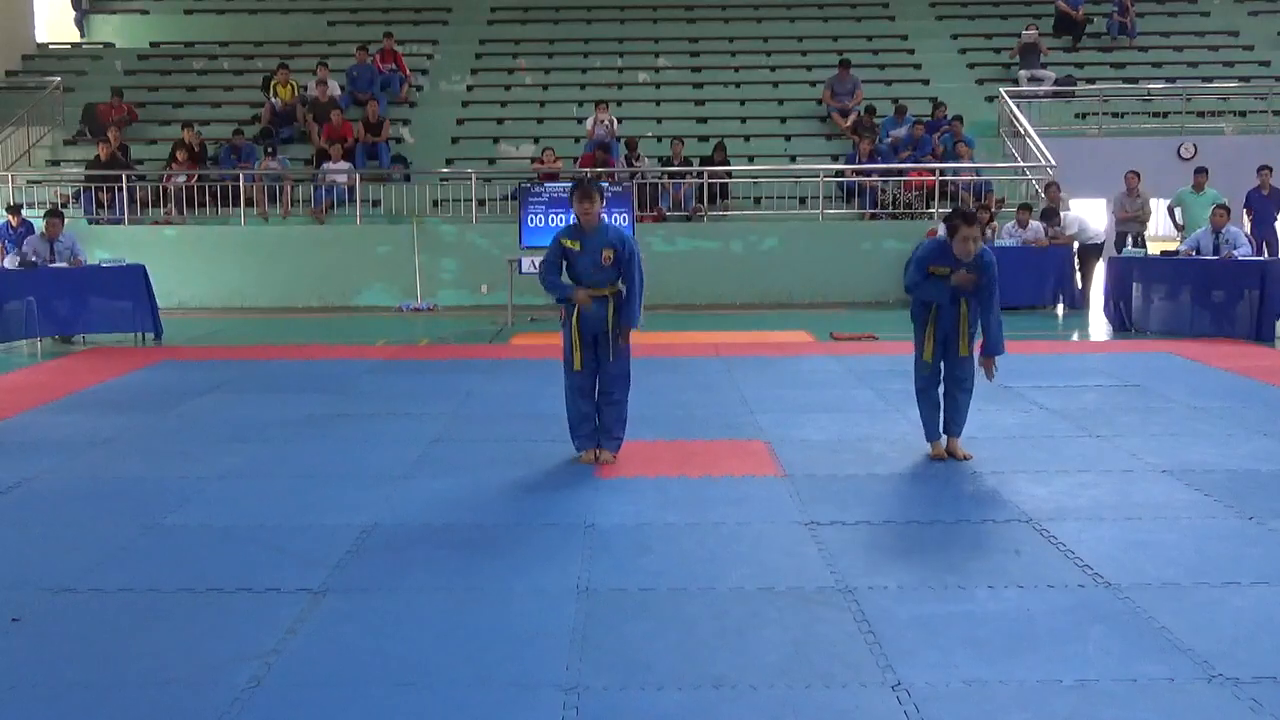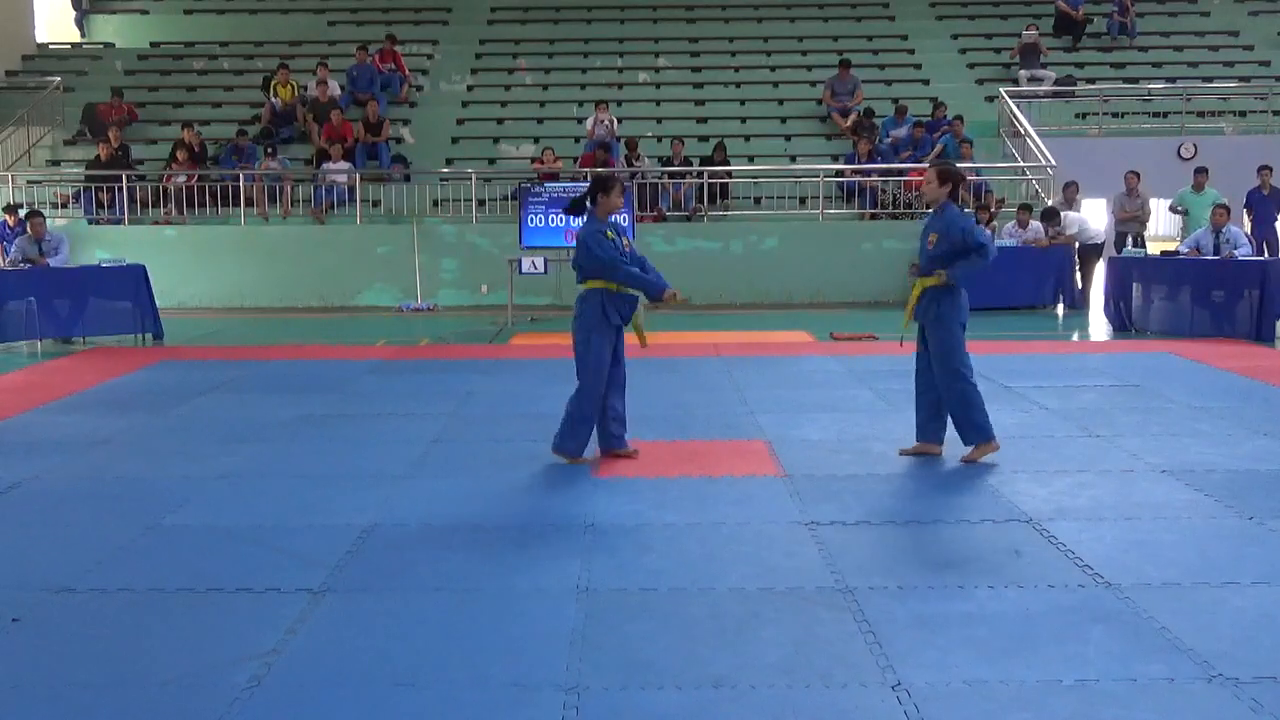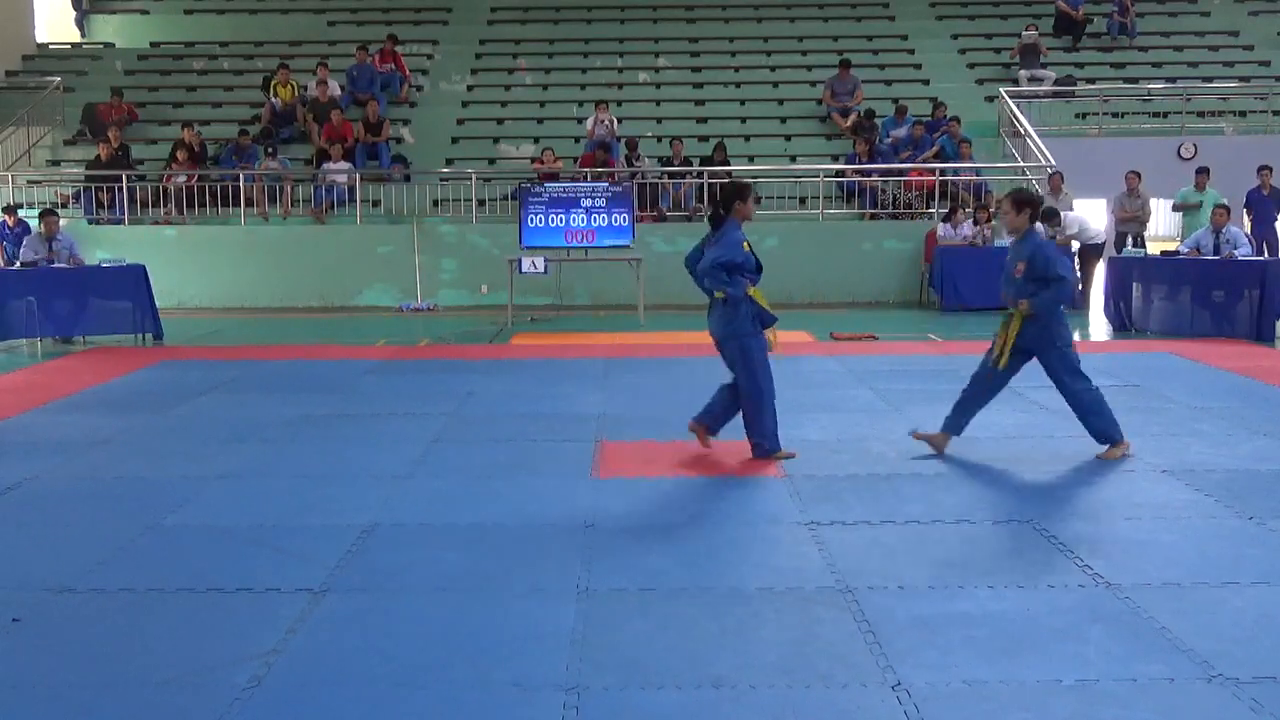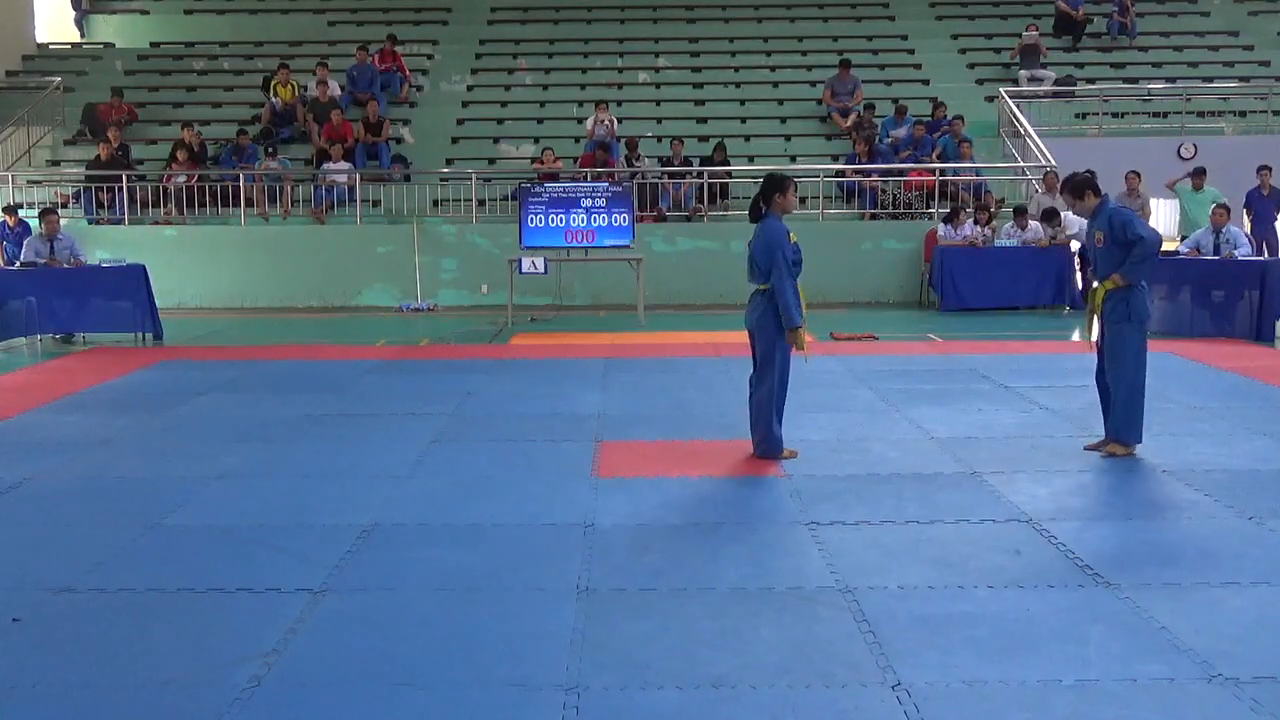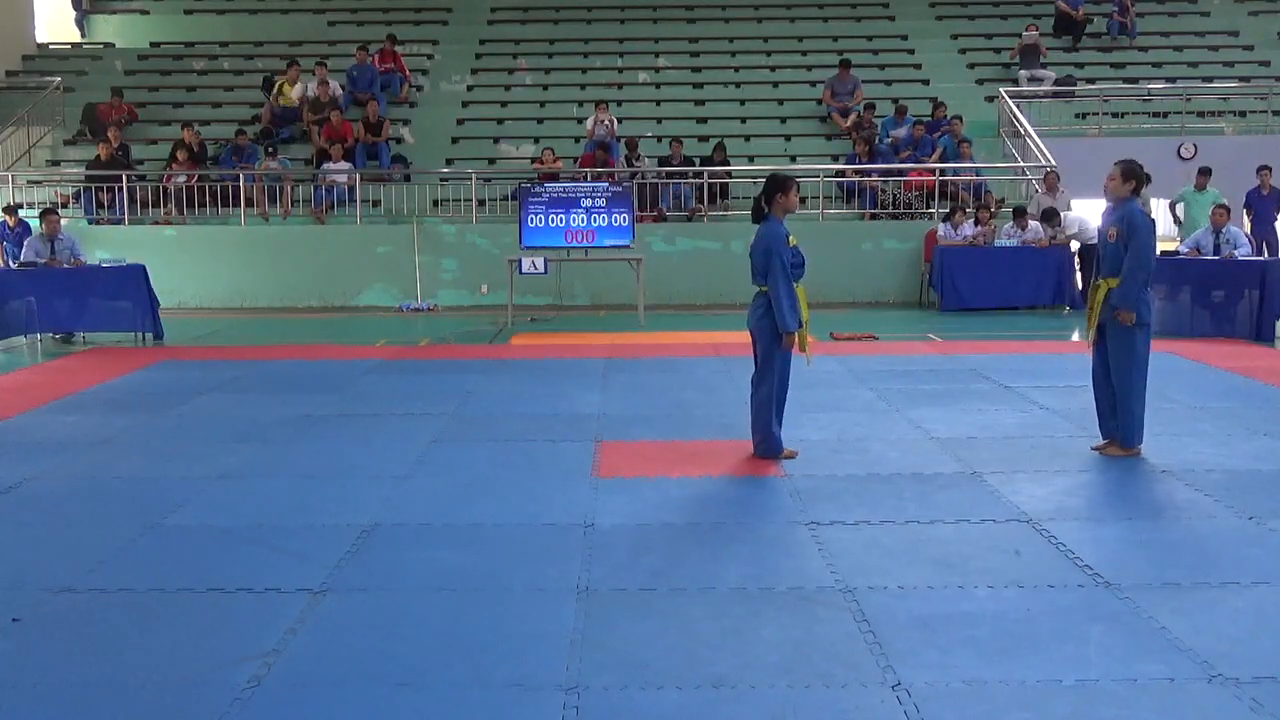
dt=1s
person 1, frame 1
left shoulder: (619, 238)
right shoulder: (563, 238)
left elbow: (633, 281)
right elbow: (547, 275)
left wrist: (627, 321)
right wrist: (572, 294)
left hip: (611, 314)
right hip: (577, 317)
left knee: (614, 381)
right knee: (578, 382)
left ankle: (609, 444)
right ankle: (585, 444)
person 1, frame 2
left shoulder: (614, 229)
right shoulder: (591, 233)
left elbow: (637, 262)
right elbow: (619, 268)
left wrist: (663, 287)
right wrist: (659, 289)
left hip: (610, 312)
right hip: (595, 312)
left knee: (614, 381)
right knee: (593, 381)
left ankle: (614, 442)
right ankle: (568, 445)
person 1, frame 3
left shoulder: (719, 233)
right shoulder: (732, 238)
left elbow: (693, 262)
right elbow: (707, 268)
left wrist: (713, 291)
right wrist: (735, 289)
left hip: (725, 315)
right hip: (738, 317)
left knee: (745, 379)
right knee: (758, 382)
left ankle: (705, 422)
right ankle: (765, 446)
person 1, frame 4
left shoulder: (764, 228)
right shoulder: (778, 232)
right elbow: (784, 281)
right wrist: (793, 323)
left hip: (760, 309)
right hip: (773, 313)
left knee: (763, 378)
right knee: (772, 379)
left ankle: (764, 441)
right ankle: (769, 445)
person 1, frame 5
left shoulder: (769, 229)
right shoulder: (776, 233)
right elbow: (780, 283)
right wrist: (787, 326)
left hip: (765, 312)
right hip: (774, 315)
left knee: (766, 378)
right knee: (773, 379)
left ankle: (766, 441)
right ankle: (769, 445)
person 2, frame 1
left shoulder: (985, 259)
right shoulder: (929, 251)
left elbow: (989, 306)
right elbow: (913, 286)
left wrist: (989, 350)
right wrist: (950, 284)
left hip: (962, 312)
right hip: (929, 312)
left knee: (961, 375)
right knee: (927, 374)
left ankle: (953, 439)
right ankle: (935, 441)
person 2, frame 2
left shoulder: (955, 220)
right shoulder: (936, 218)
left elbow: (985, 250)
left wrist: (951, 276)
right wrist: (921, 269)
left hip: (945, 305)
right hip: (932, 304)
left knee: (954, 373)
right knee: (929, 375)
left ankle: (984, 438)
right ankle: (930, 440)
person 2, frame 3
left shoulder: (1042, 248)
right shoulder: (1019, 245)
left elbow: (1068, 284)
left wrist: (1035, 305)
right wrist: (1011, 297)
left hip: (1046, 328)
right hip: (1019, 326)
left knee: (1074, 384)
right knee: (985, 378)
left ankle: (1116, 441)
right ankle: (945, 434)
person 2, frame 4
left shoulder: (1118, 216)
right shoulder: (1095, 220)
left elbow: (1151, 241)
left wrist: (1126, 276)
right wrist: (1099, 276)
left hip: (1126, 304)
right hip: (1110, 302)
left knee: (1125, 371)
right knee: (1106, 372)
left ankle: (1126, 439)
right ankle: (1114, 434)
person 2, frame 5
left shoulder: (1135, 217)
right shoulder: (1110, 214)
left elbow: (1141, 264)
left wrist: (1128, 305)
right wrist: (1098, 298)
left hip: (1126, 305)
right hip: (1108, 302)
left knee: (1126, 374)
right knee: (1103, 372)
left ankle: (1129, 441)
right ankle: (1114, 435)
